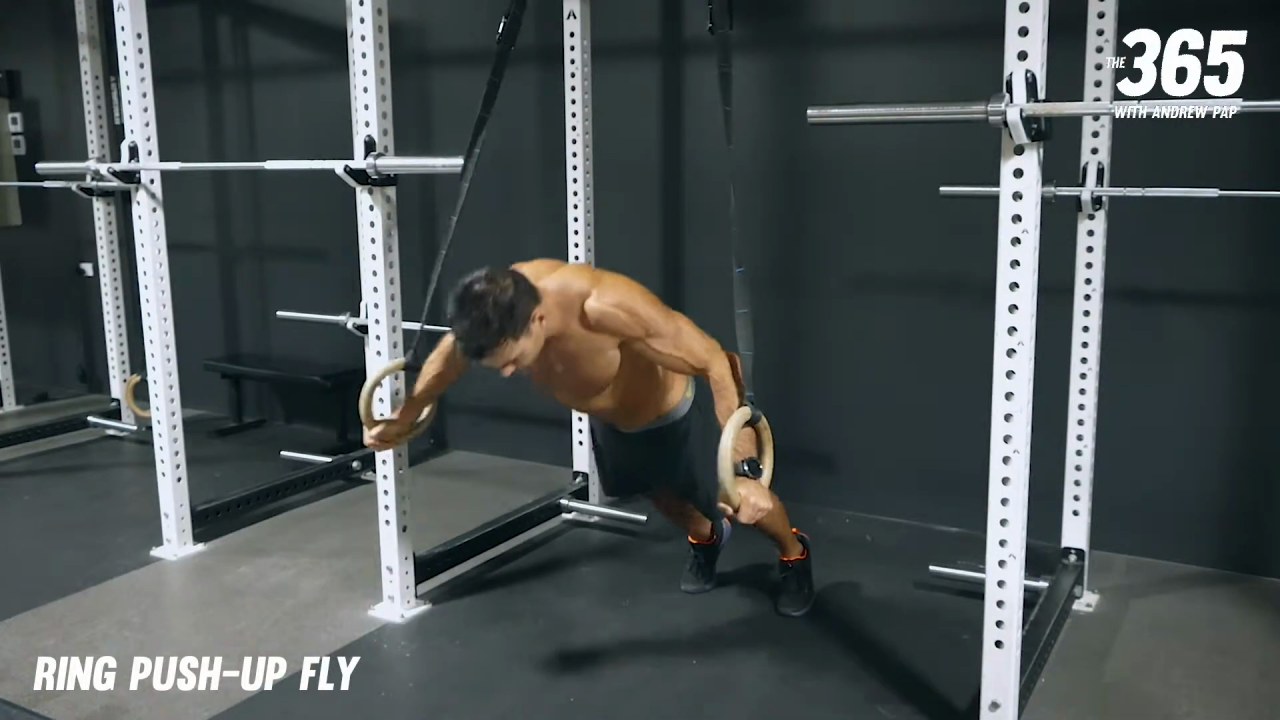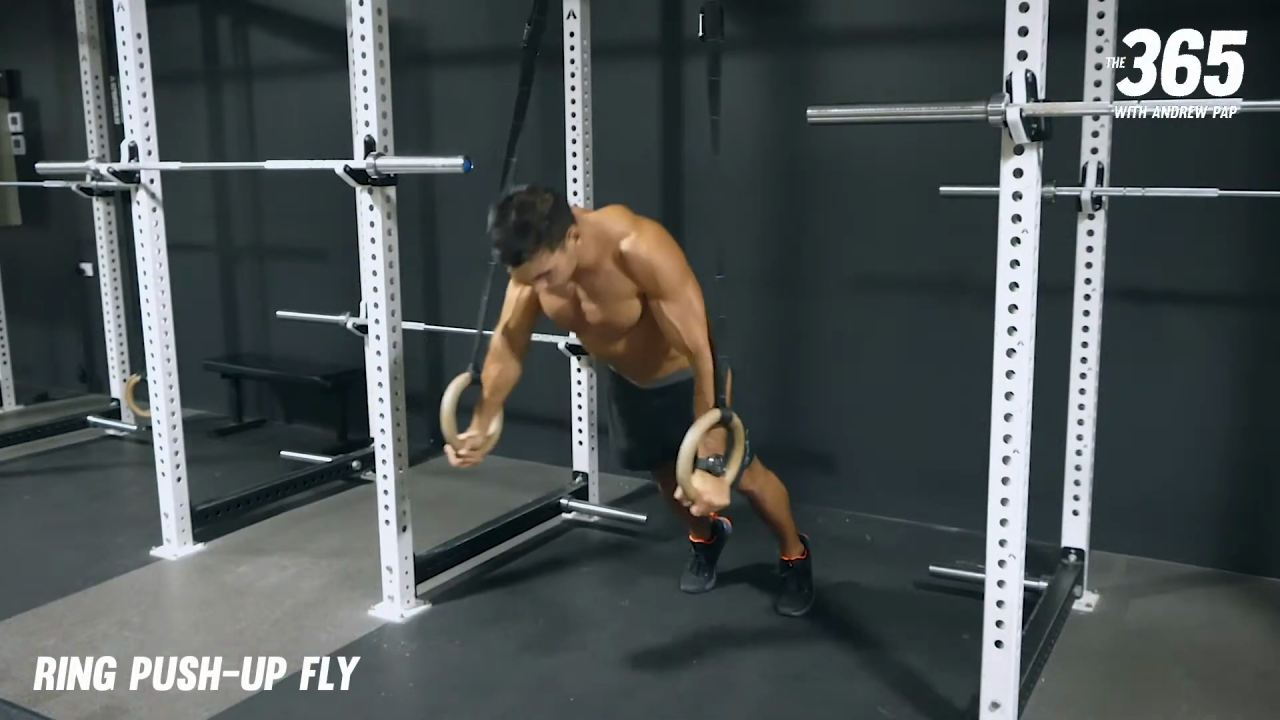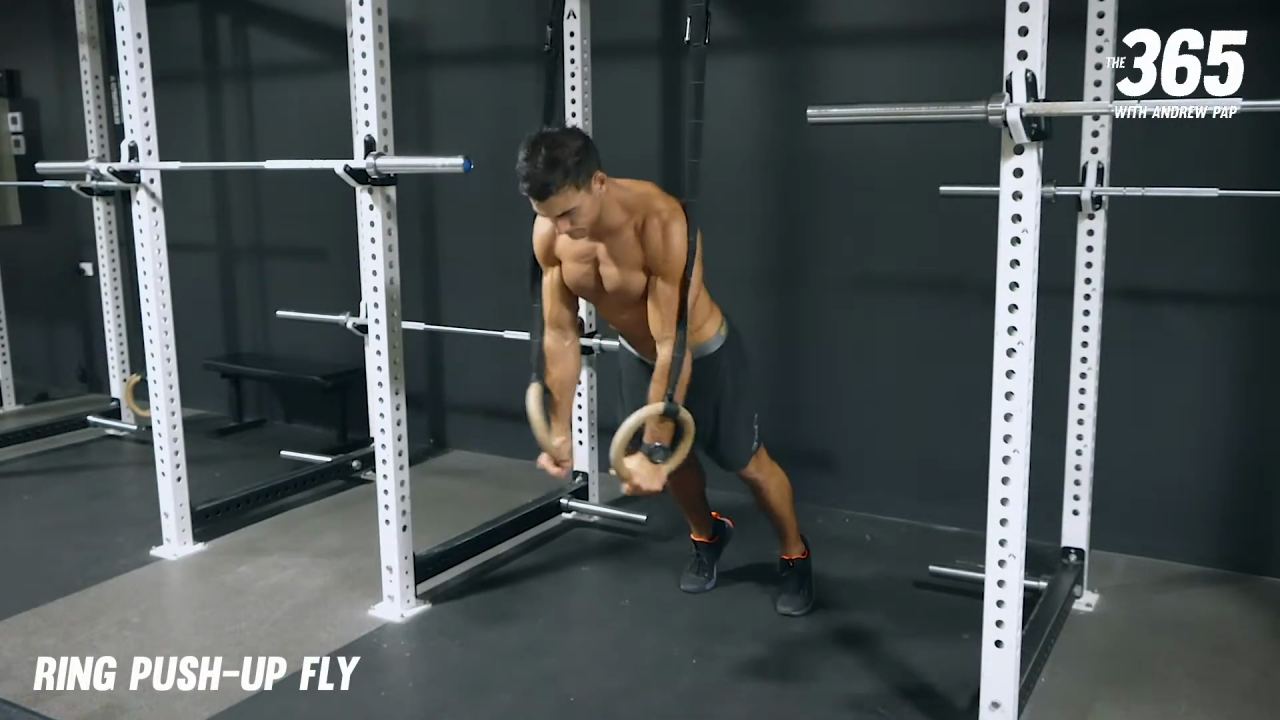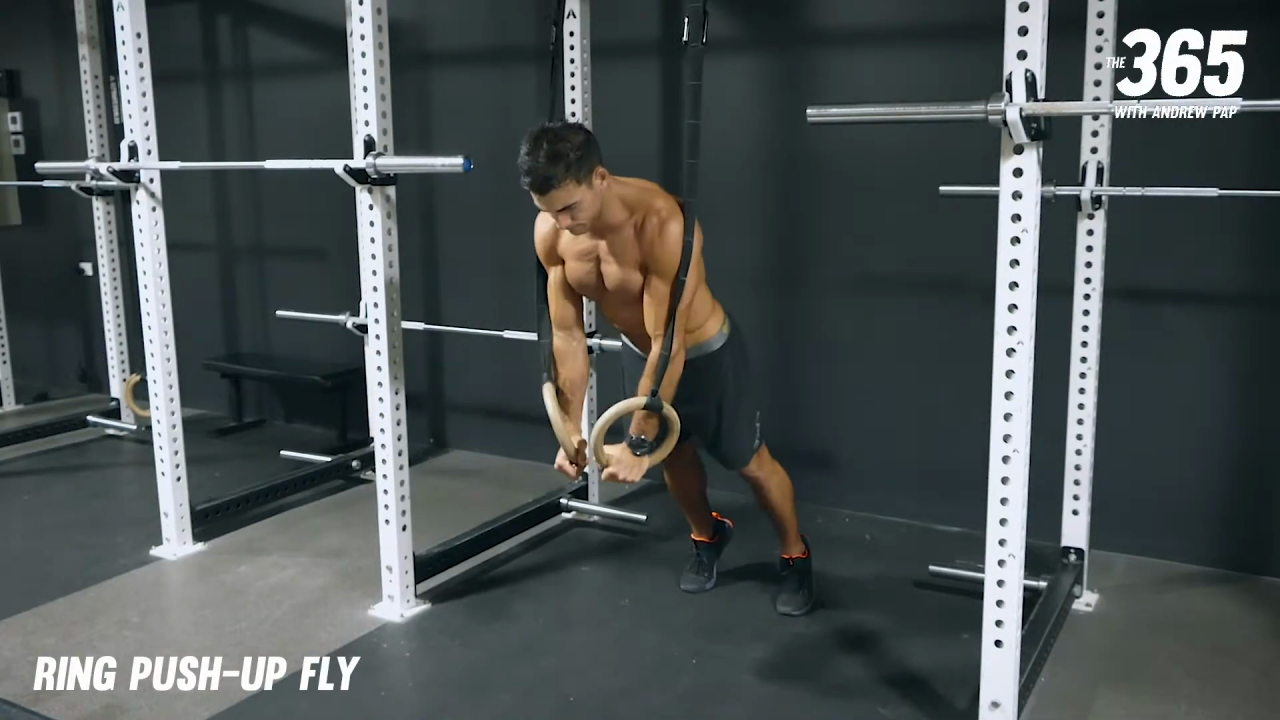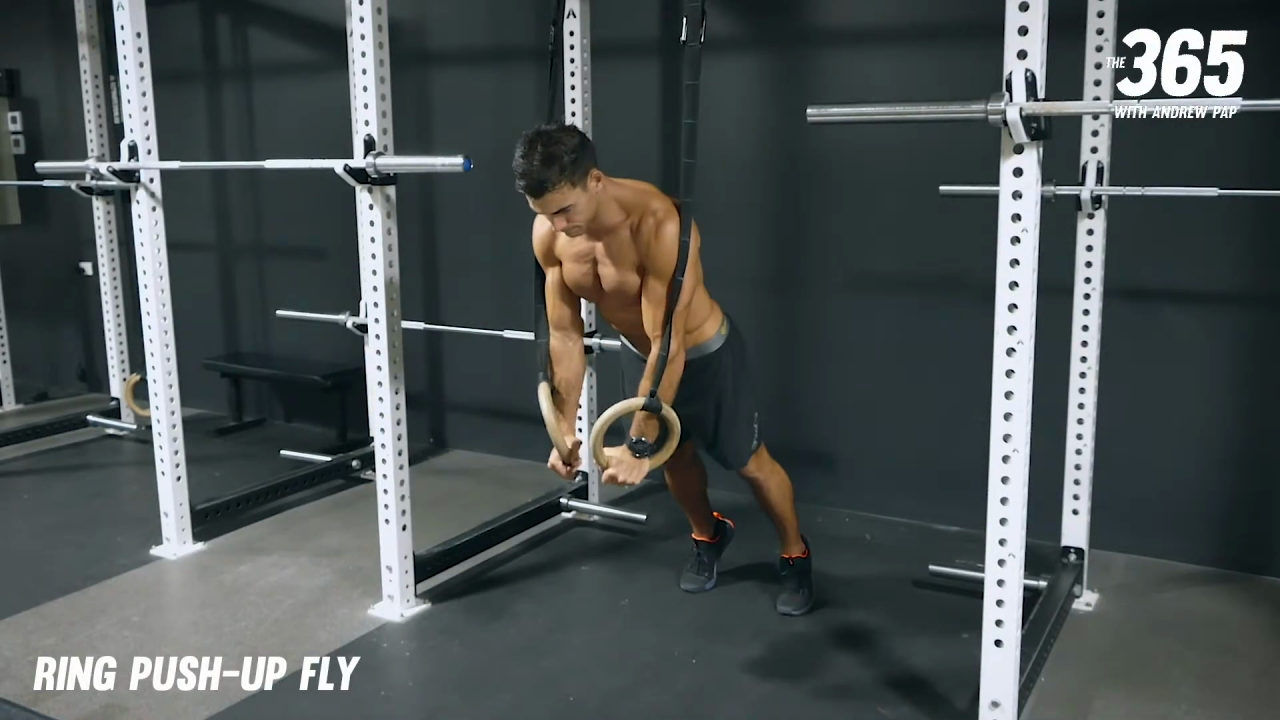
dt=0.3s
person 1, frame 1
left shoulder: (603, 306)
right shoulder: (496, 304)
left elbow: (719, 363)
right elbow: (452, 350)
right wrist: (404, 418)
left hip: (673, 416)
right hip: (610, 423)
left knee: (738, 499)
right knee: (659, 494)
left ankle: (795, 555)
right ankle: (704, 538)
person 1, frame 2
left shoulder: (643, 251)
right shoulder: (532, 257)
left elbow: (698, 359)
right elbow: (508, 341)
left wrist: (707, 464)
right wrist: (482, 425)
left hip: (687, 377)
right hip: (625, 379)
left knee: (741, 475)
right knee: (659, 472)
left ankle: (795, 554)
right ankle: (708, 535)
person 1, frame 3
left shoulder: (661, 225)
right shoulder: (549, 232)
left elbow: (673, 348)
right elbow: (559, 333)
left wrist: (653, 452)
right wrist: (559, 429)
left hip: (704, 356)
right hip: (637, 357)
left knee: (748, 464)
right knee: (668, 459)
left ankle: (796, 556)
right ankle: (708, 537)
person 1, frame 4
left shoulder: (662, 223)
right shoulder: (550, 232)
left elbow: (670, 346)
right elbow: (568, 335)
left wrist: (637, 443)
right wrist: (573, 429)
left hip: (705, 353)
right hip: (639, 353)
left knee: (750, 462)
right knee: (673, 454)
left ankle: (795, 555)
right ankle: (708, 535)
person 1, frame 5
left shoulder: (659, 225)
right shoulder: (548, 233)
left elbow: (669, 346)
right elbow: (565, 334)
left wrist: (638, 447)
right wrist: (567, 428)
left hip: (705, 354)
right hip: (639, 353)
left knee: (749, 462)
right knee: (674, 454)
left ankle: (795, 555)
right ankle: (708, 535)
